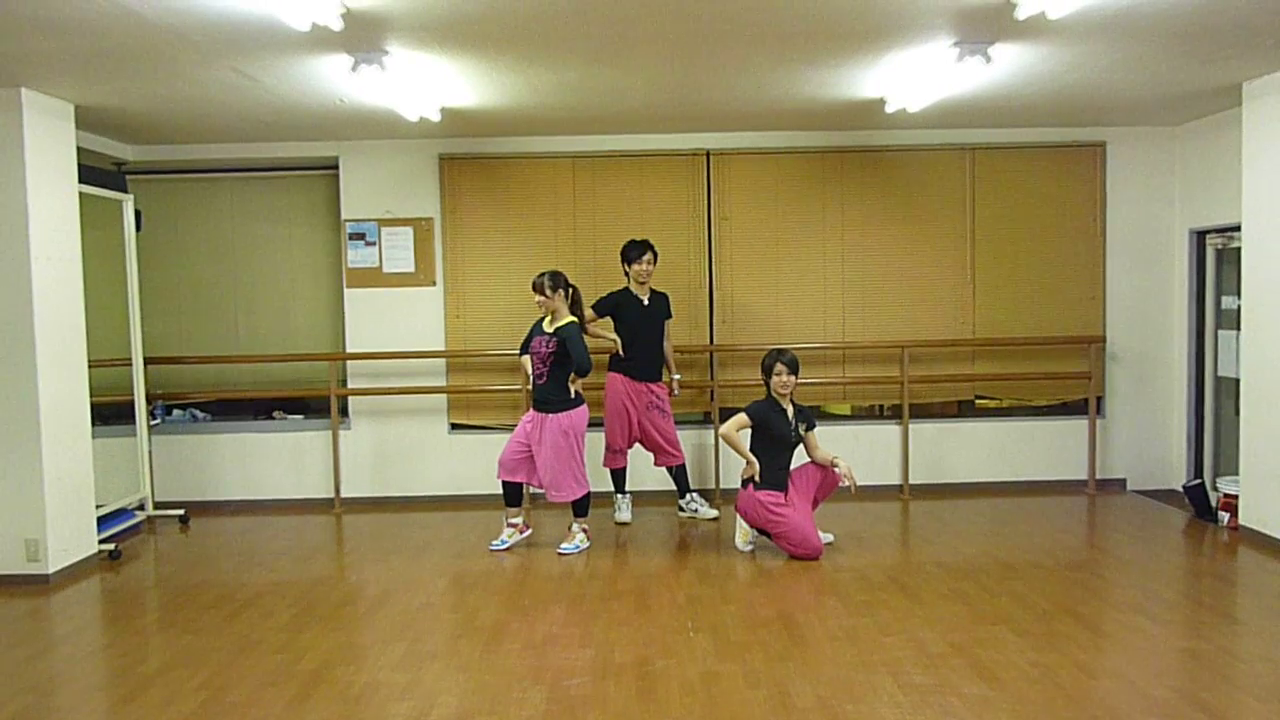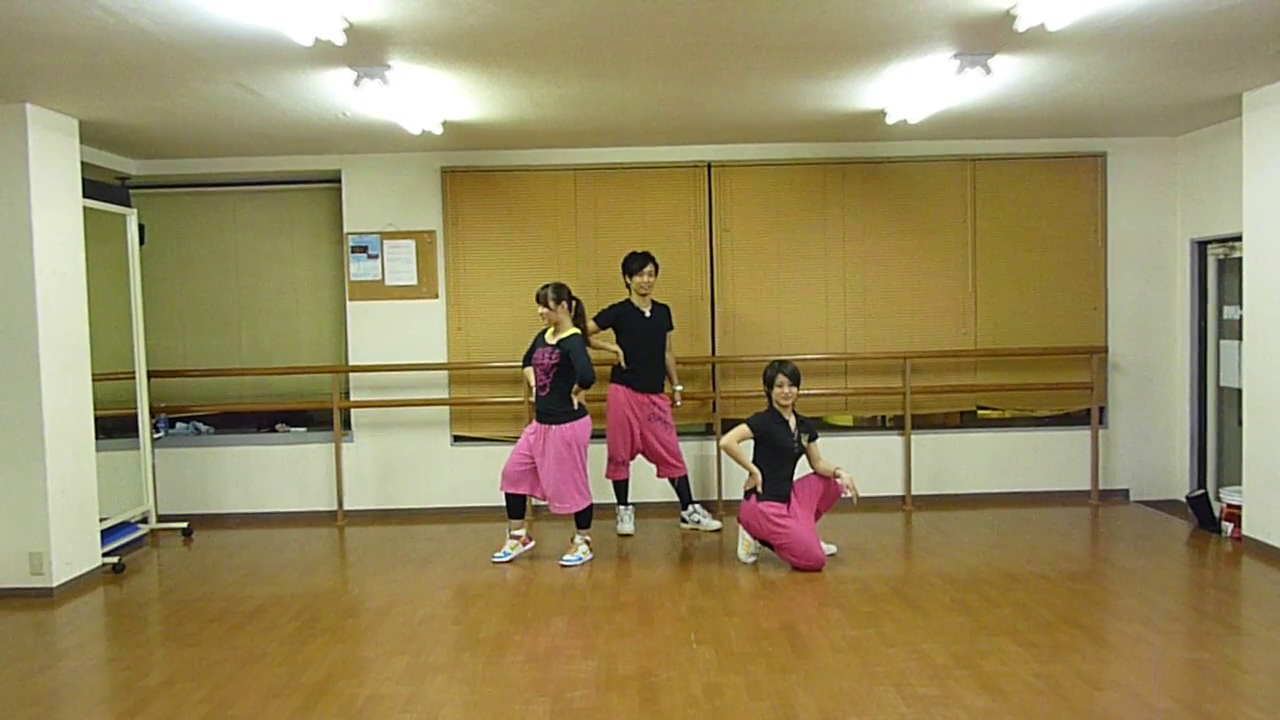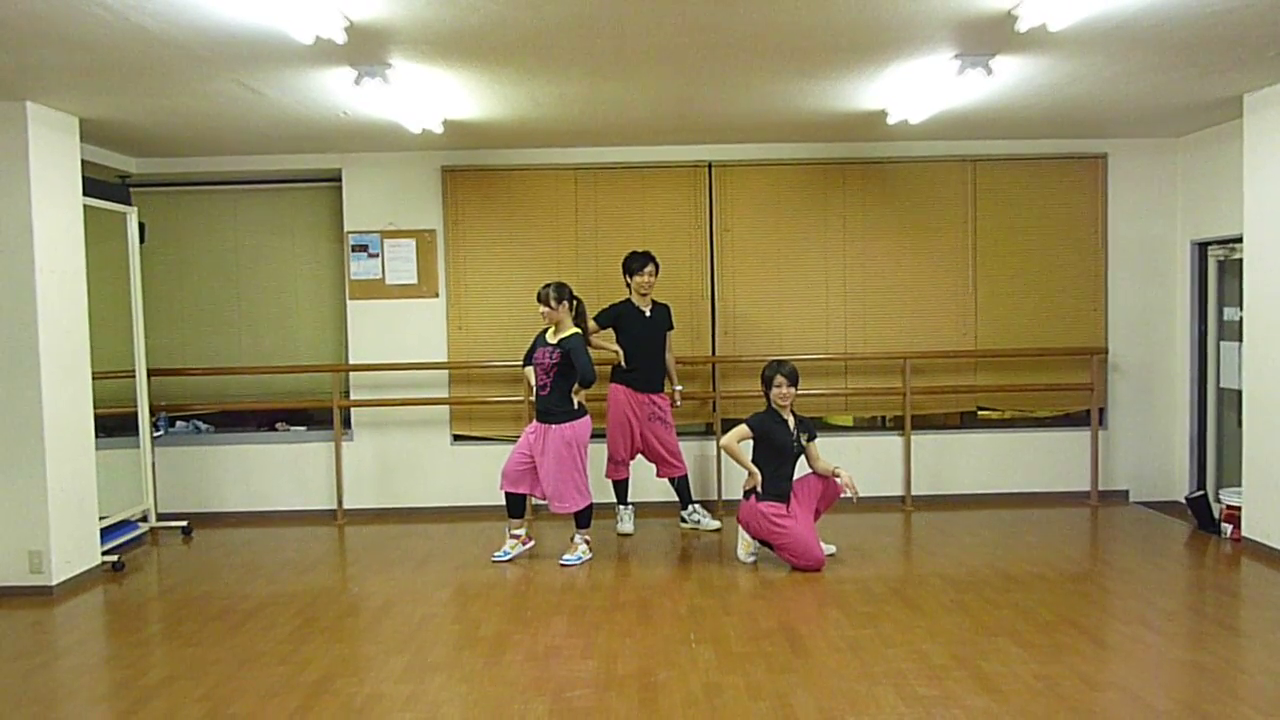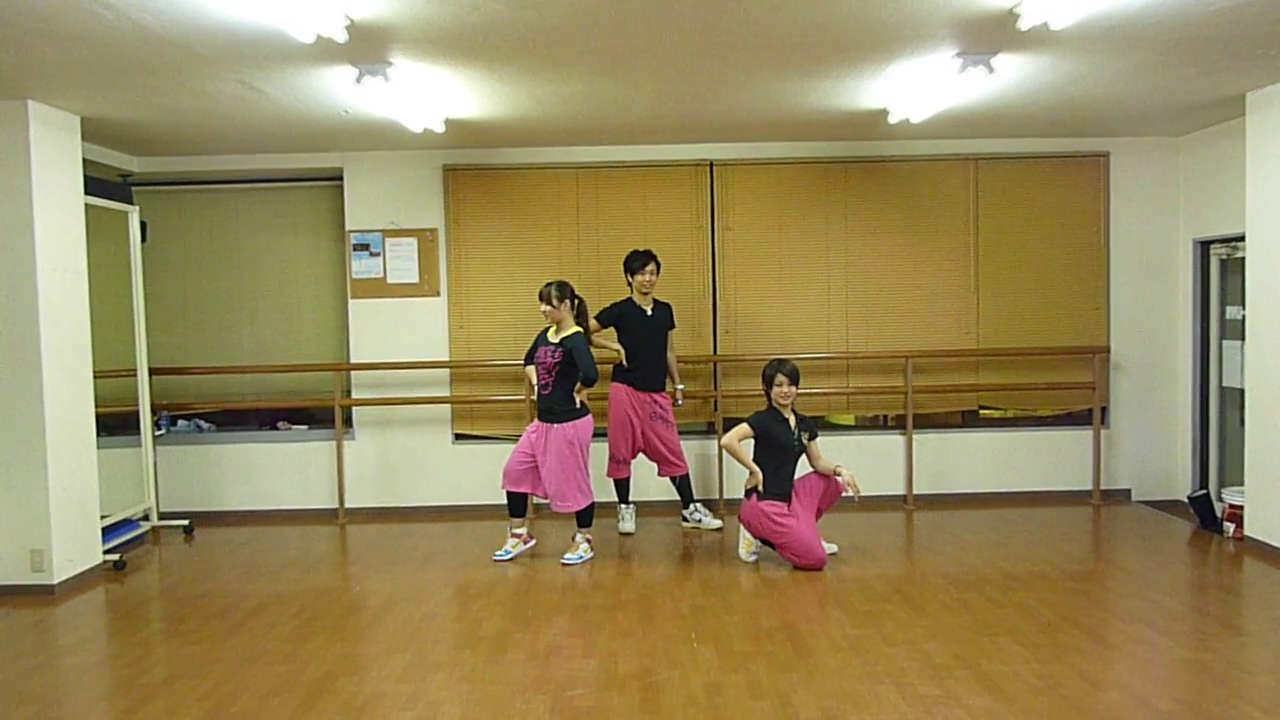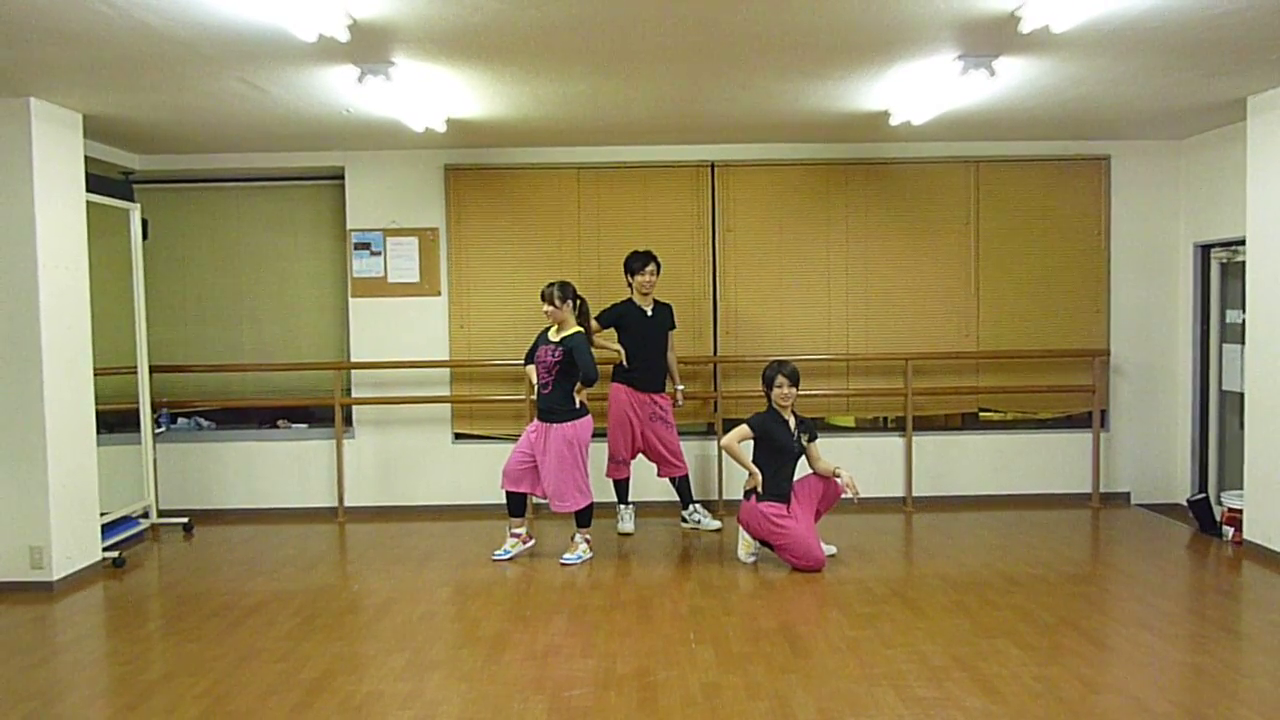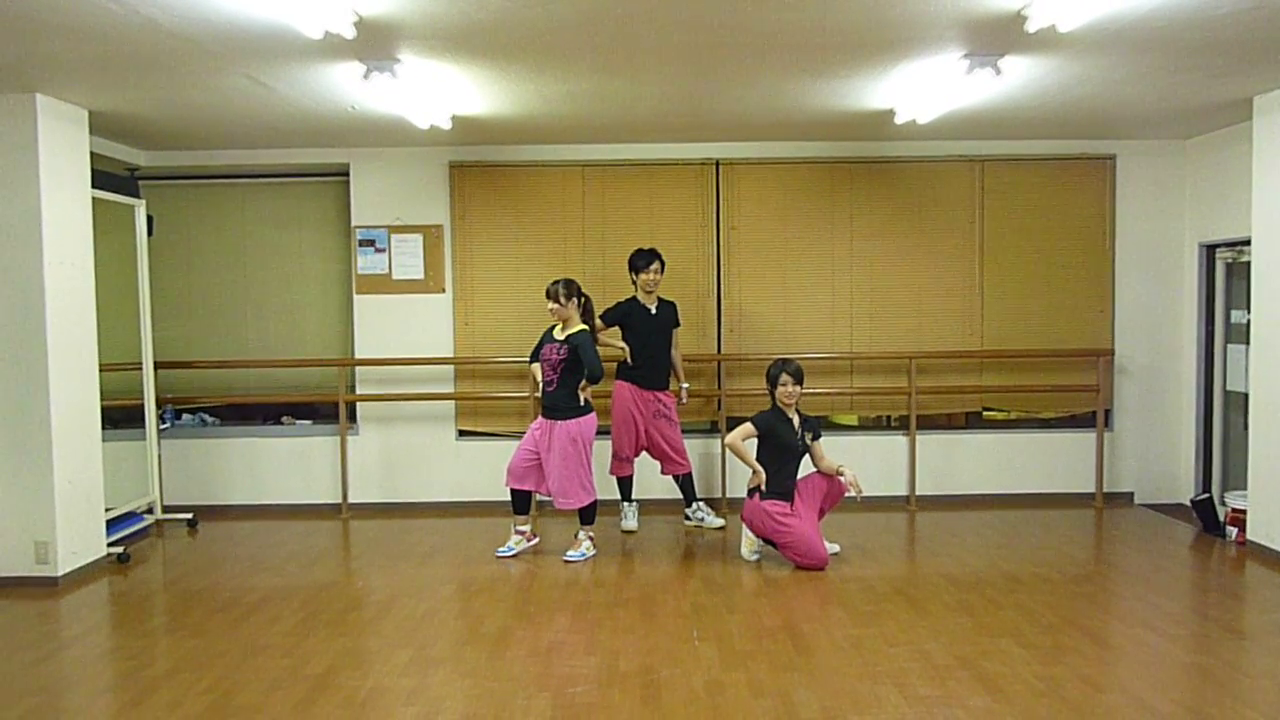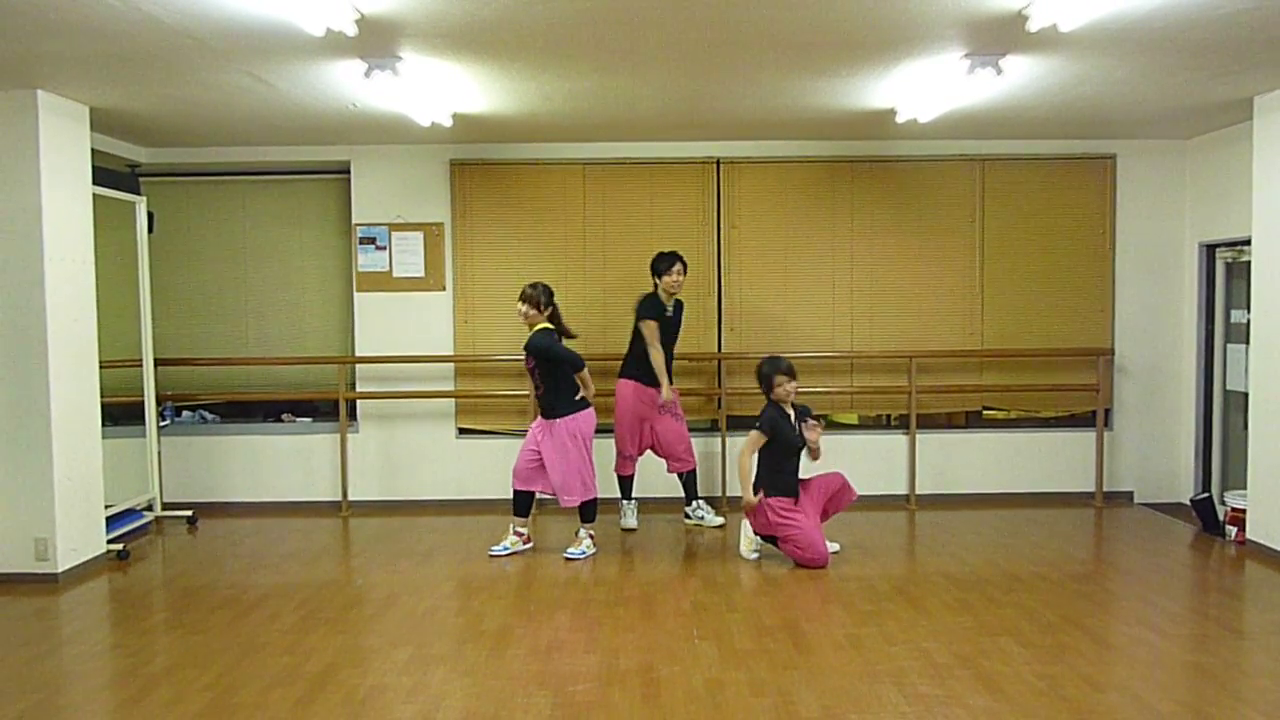
dt=0.7s
person 1, frame 1
left shoulder: (662, 300)
right shoulder: (616, 300)
right elbow: (581, 323)
left wrist: (674, 376)
right wrist: (611, 336)
left hip: (653, 382)
right hip: (622, 380)
left knee: (668, 441)
right knee: (618, 441)
left ankle: (686, 499)
right ankle: (622, 499)
person 1, frame 2
left shoulder: (663, 312)
right shoulder: (618, 312)
left wrist: (676, 387)
right wrist: (613, 348)
left hip: (655, 394)
right hip: (624, 391)
left knee: (670, 452)
right knee: (621, 452)
left ankle: (689, 511)
right ankle: (624, 511)
person 1, frame 3
left shoulder: (663, 311)
right shoulder: (618, 311)
right elbow: (583, 335)
left wrist: (676, 387)
right wrist: (613, 347)
left hip: (655, 394)
right hip: (624, 391)
left knee: (671, 452)
right knee: (621, 451)
left ankle: (688, 510)
right ankle: (624, 510)
person 1, frame 4
left shoulder: (665, 310)
right shoulder: (619, 310)
left wrist: (678, 386)
right wrist: (614, 346)
left hip: (656, 393)
right hip: (625, 390)
left knee: (672, 451)
right knee: (622, 450)
left ankle: (690, 509)
right ankle: (625, 509)
person 1, frame 5
left shoulder: (665, 311)
right shoulder: (620, 311)
left wrist: (678, 386)
right wrist: (615, 347)
left hip: (657, 393)
right hip: (625, 391)
left knee: (672, 452)
right knee: (621, 451)
left ankle: (689, 510)
right ankle: (625, 509)
person 1, frame 6
left shoulder: (670, 309)
right shoulder: (624, 309)
left wrist: (683, 384)
right wrist: (619, 344)
left hip: (660, 391)
right hip: (629, 389)
left knee: (675, 449)
right knee: (625, 449)
left ankle: (693, 508)
right ankle: (628, 507)
person 1, frame 7
left shoulder: (678, 307)
right shoulder: (648, 304)
right elbow: (653, 347)
right wrist: (664, 385)
left hip: (662, 388)
right hip: (633, 385)
left knee: (680, 446)
right knee: (627, 448)
left ankle: (693, 506)
right ankle: (628, 505)
person 2, frame 1
left shoulder: (570, 330)
right shoulder: (540, 325)
left elbow: (584, 365)
right elbow: (525, 350)
left wrist: (572, 382)
left hip: (565, 414)
right hip: (538, 412)
left knee: (568, 472)
right knee: (509, 461)
left ankle: (580, 530)
right ankle: (515, 525)
person 2, frame 2
left shoulder: (573, 341)
right shoulder: (543, 337)
left elbow: (588, 376)
right elbow: (527, 362)
left wrist: (575, 394)
left hip: (568, 425)
right hip: (541, 424)
left knee: (572, 484)
right knee: (513, 472)
left ankle: (583, 542)
right ankle: (518, 537)
person 2, frame 3
left shoulder: (574, 341)
right shoulder: (543, 336)
left elbow: (588, 375)
right elbow: (528, 361)
left wrist: (575, 392)
left hip: (568, 424)
right hip: (541, 423)
left knee: (572, 483)
right knee: (513, 472)
left ankle: (582, 542)
right ankle: (518, 536)
person 2, frame 4
left shoulder: (576, 340)
right shoulder: (545, 335)
left elbow: (591, 375)
right elbow: (529, 360)
left wrist: (577, 391)
left hip: (570, 423)
right hip: (543, 422)
left knee: (574, 482)
right knee: (514, 471)
left ankle: (584, 540)
right ankle: (519, 535)
person 2, frame 5
left shoulder: (577, 339)
right shoulder: (545, 335)
left elbow: (591, 374)
right elbow: (529, 360)
left wrist: (576, 390)
right wrist: (536, 383)
left hip: (569, 423)
right hip: (542, 422)
left knee: (573, 483)
right knee: (514, 471)
left ankle: (583, 541)
right ankle: (518, 535)
person 2, frame 6
left shoulder: (582, 337)
right shoulder: (551, 333)
left elbow: (596, 372)
right elbow: (535, 358)
left wrist: (581, 389)
right wrist: (541, 381)
left hip: (574, 421)
right hip: (546, 419)
left knee: (577, 479)
right knee: (518, 469)
left ankle: (586, 538)
right ankle: (522, 533)
person 2, frame 7
left shoulder: (538, 341)
right shoulder: (540, 335)
left elbow: (575, 361)
right elbow: (555, 364)
left wrist: (587, 389)
left hip: (571, 418)
right hip: (547, 418)
left knee: (577, 477)
right knee: (524, 471)
left ankle: (586, 536)
right ankle: (519, 535)
person 3, frame 1
left shoulder: (803, 414)
right shoulder: (761, 409)
left elbow: (815, 452)
right elbow: (726, 430)
left wrist: (837, 461)
right wrist: (752, 460)
left hip: (785, 485)
right hip: (761, 493)
right knee: (811, 549)
left ankle: (797, 522)
right ankle: (757, 524)
person 3, frame 2
left shoulder: (805, 425)
right shoulder: (764, 420)
left elbow: (817, 463)
right elbow: (727, 442)
left wrist: (840, 472)
right wrist: (754, 471)
left hip: (788, 497)
right hip: (763, 504)
right knee: (814, 560)
left ankle: (801, 534)
right ankle: (759, 534)
person 3, frame 3
left shoulder: (804, 425)
right shoulder: (762, 420)
left elbow: (816, 463)
right elbow: (726, 442)
left wrist: (838, 471)
right wrist: (753, 471)
left hip: (787, 497)
right hip: (763, 504)
right knee: (813, 560)
left ankle: (800, 534)
right ankle: (758, 535)
person 3, frame 4
left shoulder: (805, 424)
right shoulder: (763, 419)
left elbow: (817, 461)
right elbow: (728, 441)
left wrist: (840, 470)
right wrist: (754, 470)
left hip: (788, 496)
right hip: (764, 503)
right knee: (815, 559)
left ankle: (801, 533)
right ankle: (760, 534)
person 3, frame 5
left shoulder: (805, 425)
right shoulder: (763, 421)
left elbow: (817, 463)
right elbow: (727, 442)
left wrist: (839, 471)
right wrist: (754, 471)
left hip: (787, 497)
right hip: (763, 504)
right knee: (814, 560)
left ankle: (800, 535)
right ankle: (759, 535)
person 3, frame 6
left shoulder: (809, 424)
right shoulder: (768, 419)
left elbow: (820, 462)
right elbow: (731, 440)
left wrist: (842, 470)
right wrist: (757, 469)
left hip: (791, 496)
right hip: (766, 503)
right knee: (817, 559)
left ankle: (805, 533)
right ankle: (762, 534)
person 3, frame 7
left shoulder: (803, 413)
right shoulder: (770, 417)
left elbow: (814, 456)
right elbow: (745, 454)
left wrist: (815, 441)
right wrist: (747, 494)
left hip: (795, 493)
right hip: (772, 500)
right knee: (817, 557)
left ankle: (808, 531)
right ankle: (761, 532)
